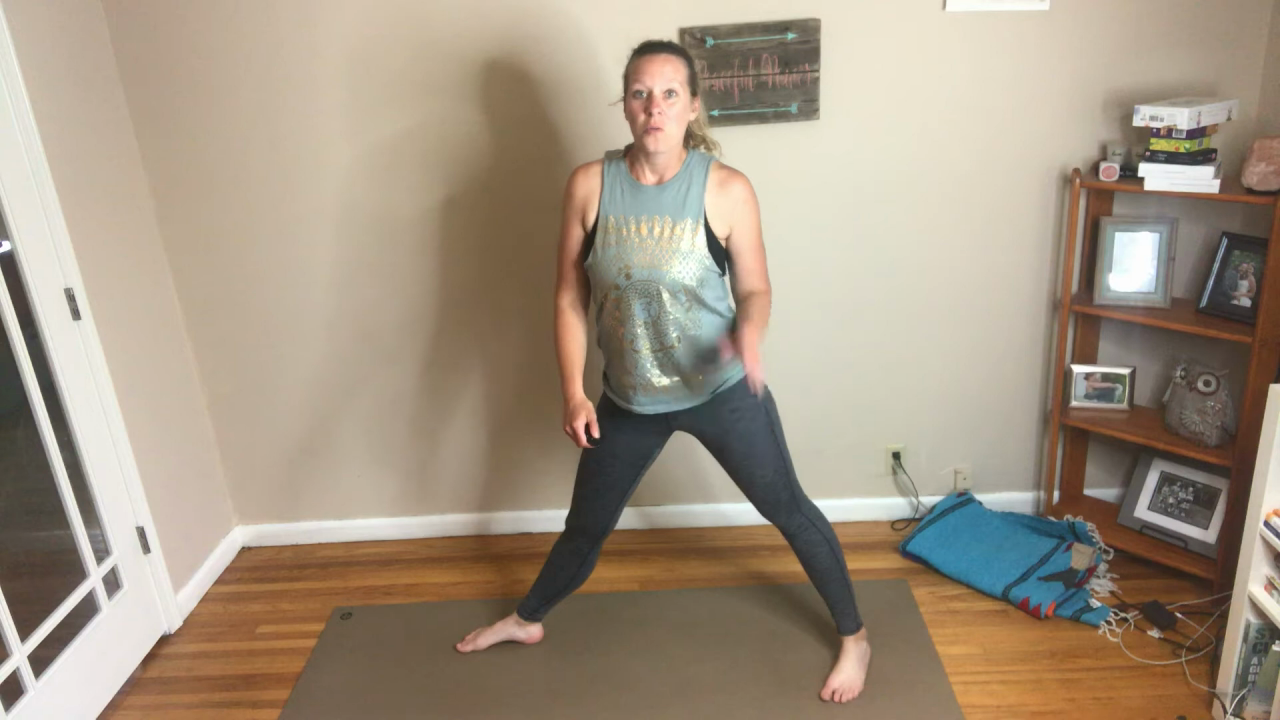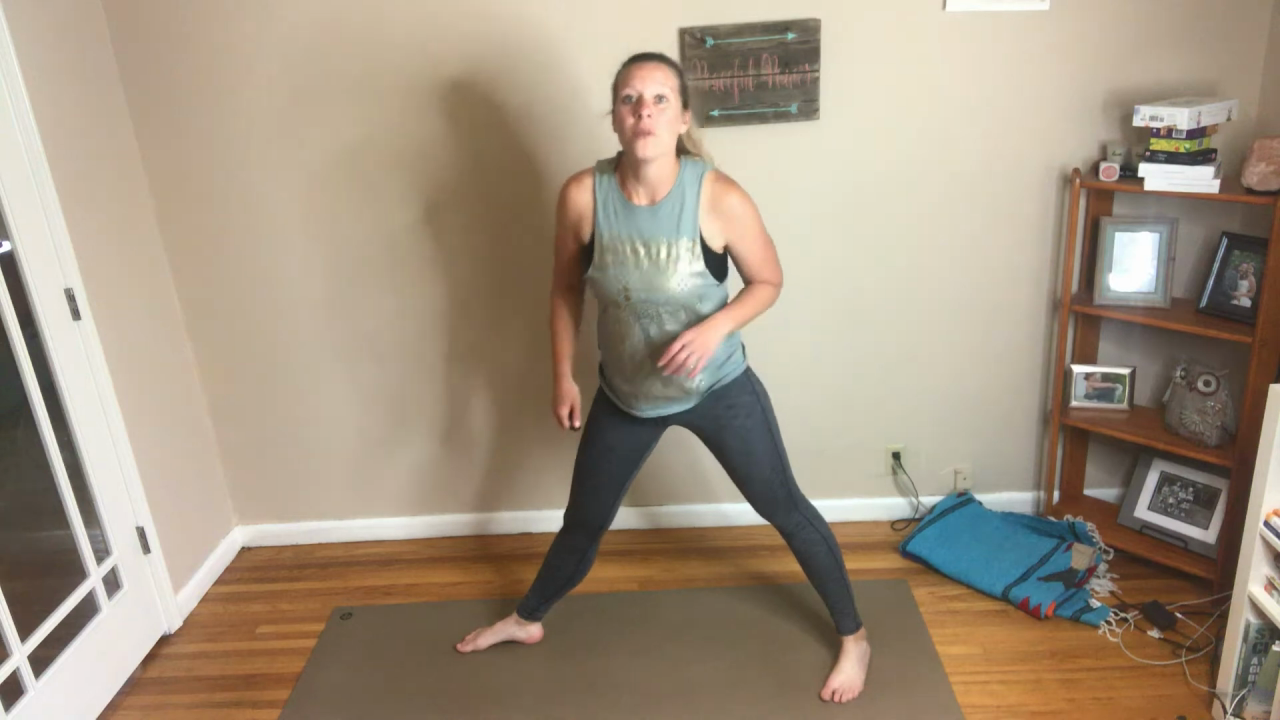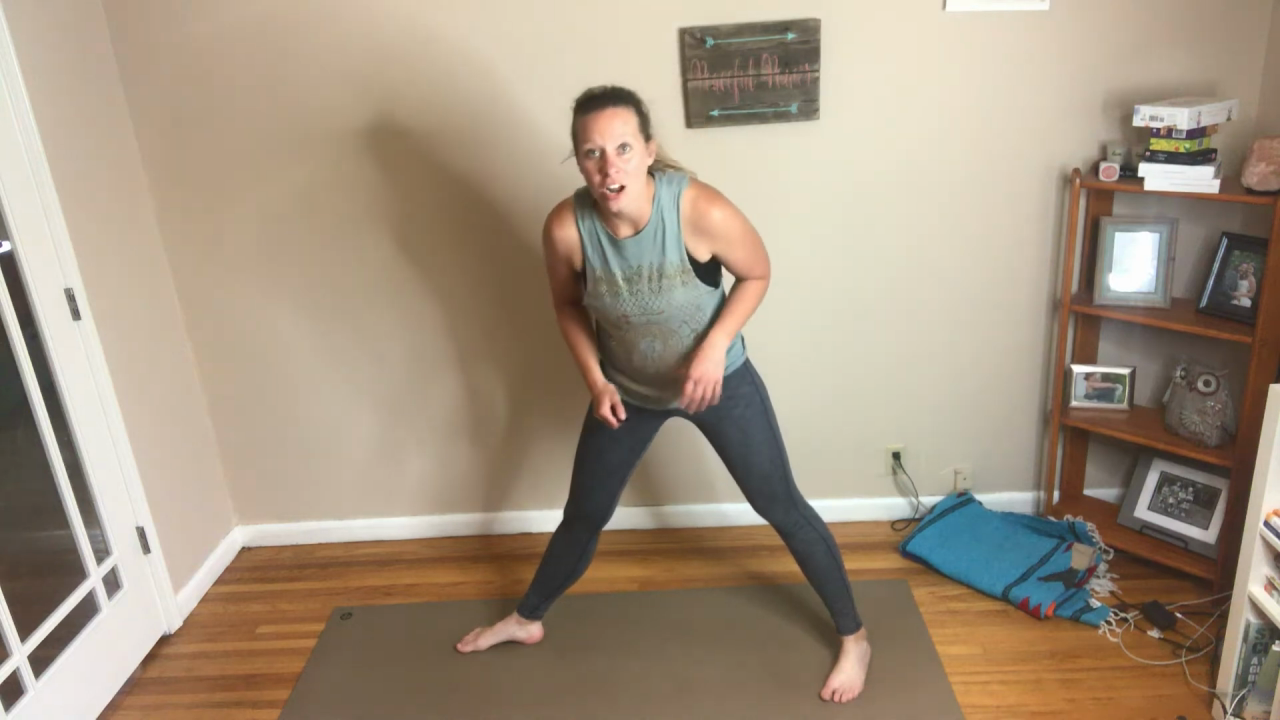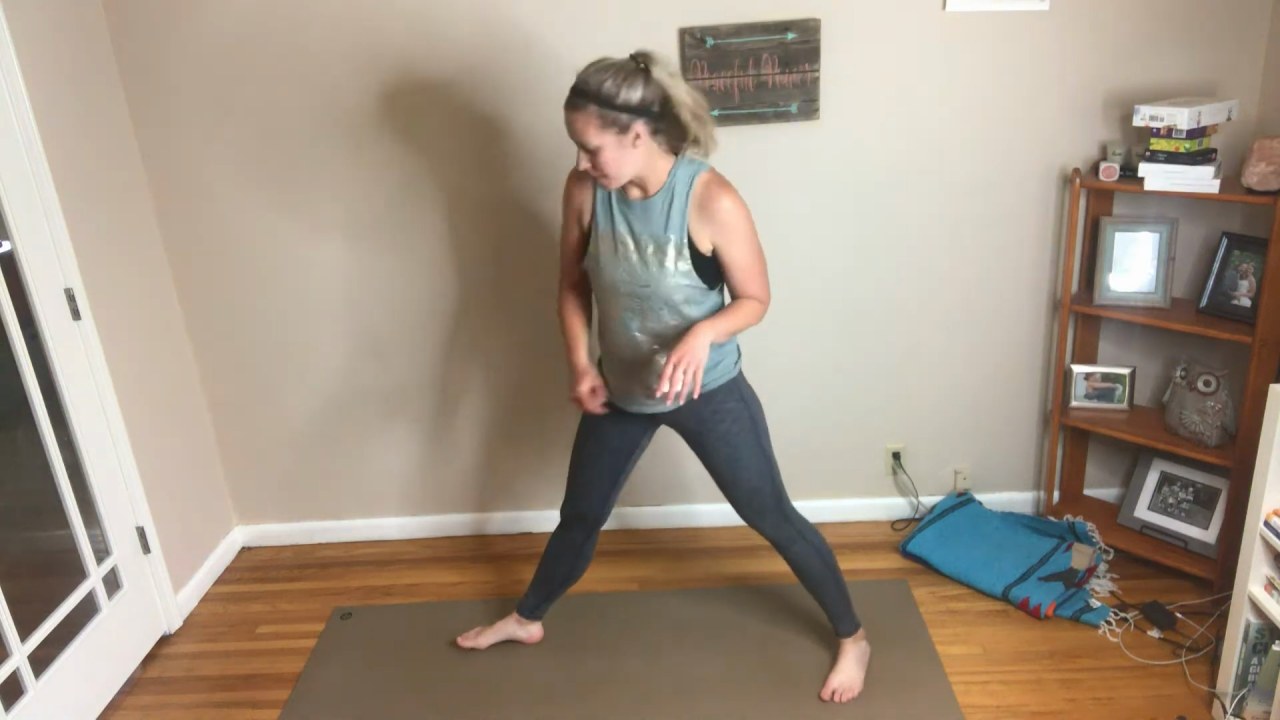
dt=0.5s
person 1, frame 1
left shoulder: (726, 188)
right shoulder: (590, 184)
left elbow: (755, 290)
right elbow: (570, 299)
left wrist: (749, 337)
right wrist: (573, 393)
left hip: (719, 391)
right hip: (628, 399)
left knee: (788, 511)
right knee: (587, 524)
left ankle: (854, 637)
right ankle: (526, 620)
person 1, frame 2
left shoulder: (719, 197)
right shoulder: (582, 195)
left elbow: (768, 282)
right elbow: (566, 288)
left wrist: (717, 327)
right wrist: (563, 375)
left hip: (717, 388)
right hip: (624, 393)
left knee: (784, 509)
right knee: (584, 519)
left ankle: (853, 638)
right ankle: (526, 620)
person 1, frame 3
left shoulder: (702, 210)
right shoulder: (565, 226)
left elbow: (756, 275)
left wrist: (716, 345)
right wrist: (595, 379)
left hip: (718, 379)
right hip: (628, 388)
left knee: (782, 508)
right knee: (583, 513)
left ankle: (854, 637)
right ankle: (526, 619)
person 1, frame 4
left shoulder: (711, 199)
right shoulder: (584, 190)
left elbow: (755, 299)
right elbow: (573, 285)
left wrist: (700, 336)
right wrist: (581, 365)
left hip: (709, 391)
right hip: (621, 390)
left knee: (772, 519)
right knee: (580, 514)
left ankle: (851, 639)
right ankle: (526, 619)
